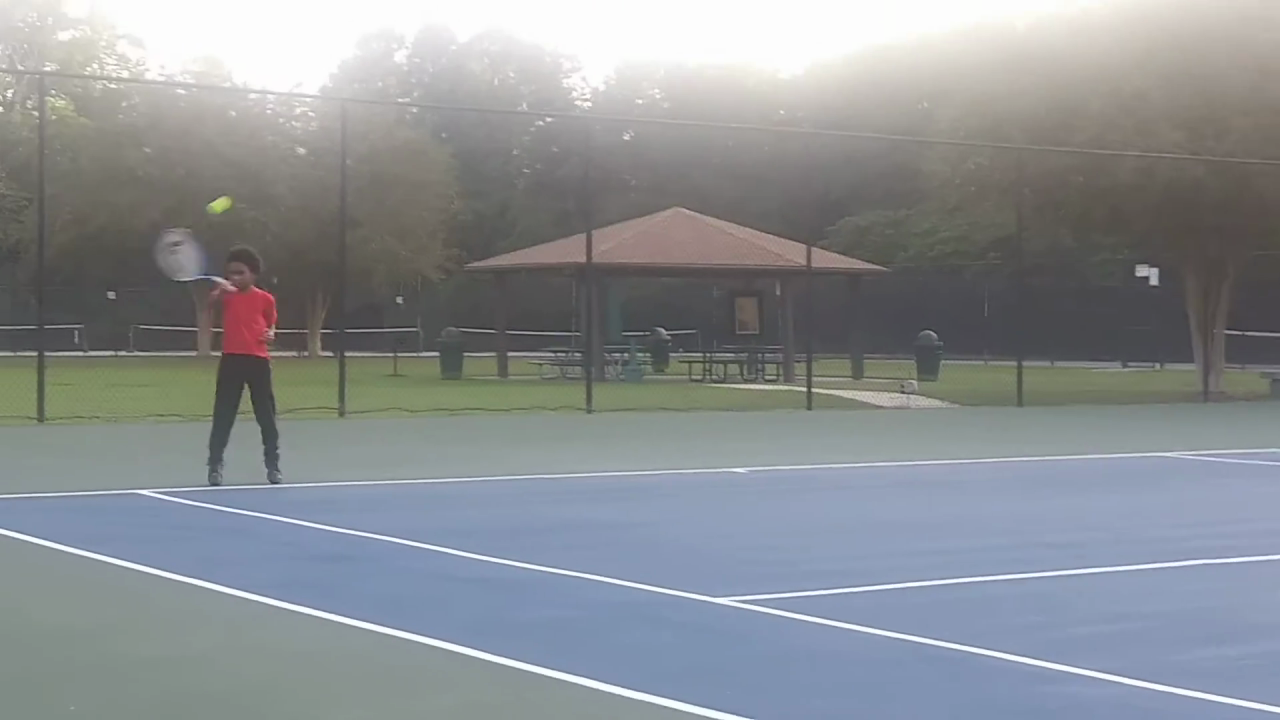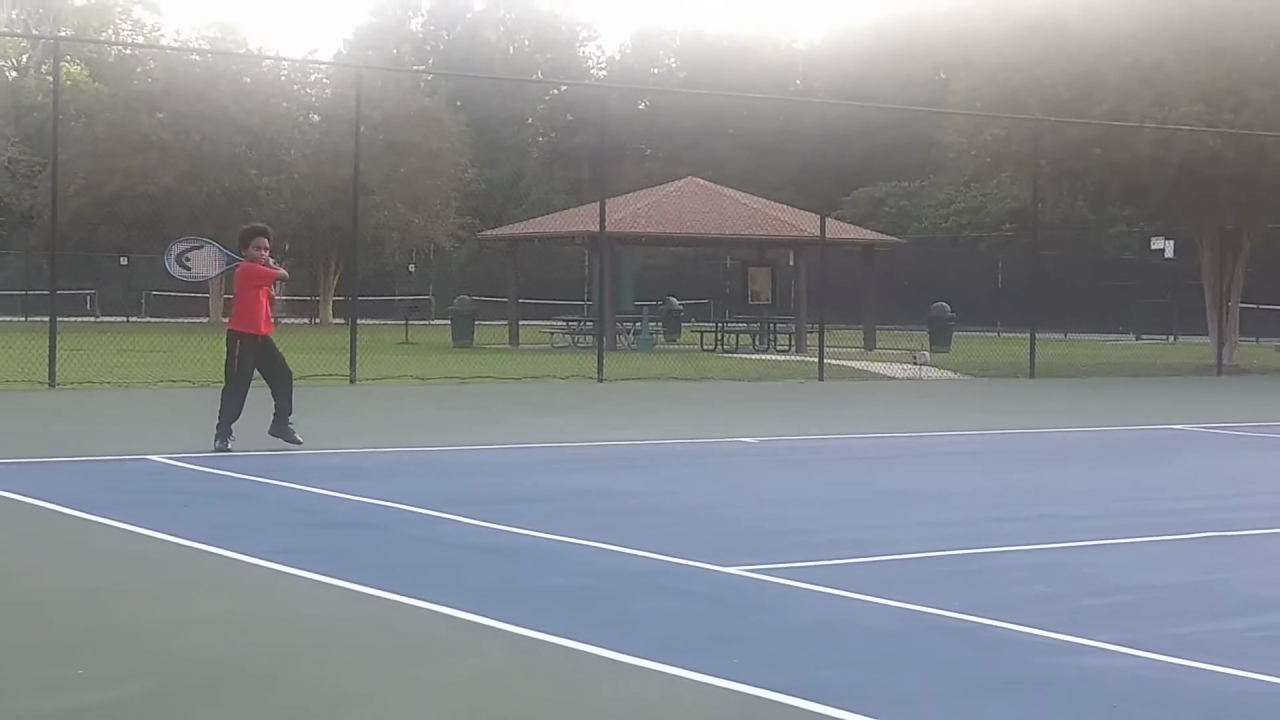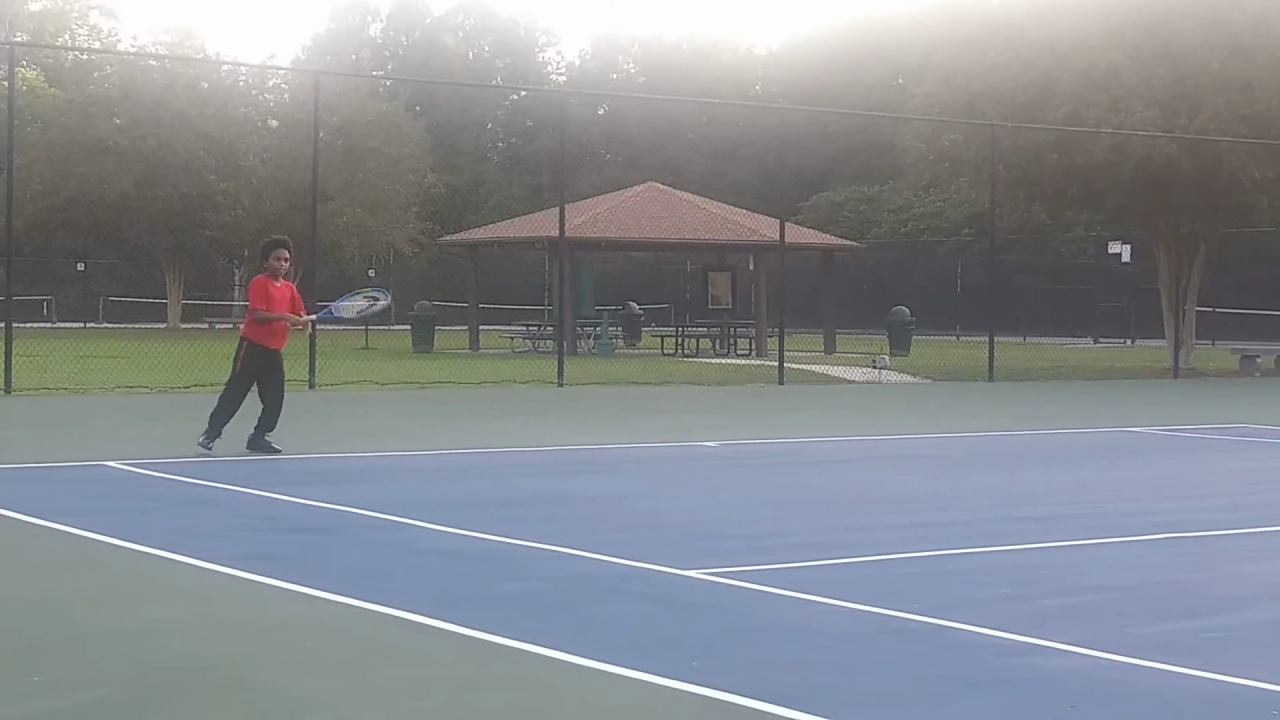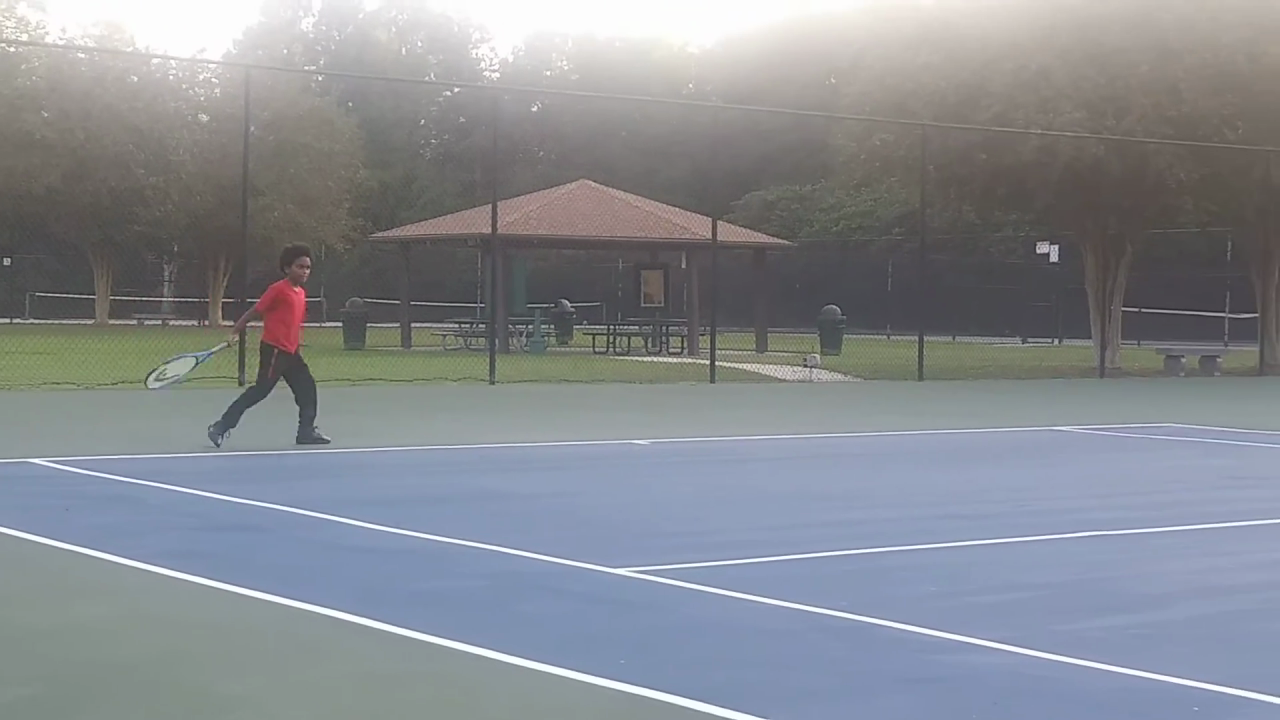
dt=0.5s
person 1, frame 1
left shoulder: (266, 298)
right shoulder: (226, 291)
left elbow: (270, 325)
right elbow: (214, 301)
left wrist: (270, 333)
right wrist: (222, 288)
left hip: (259, 360)
right hip: (232, 360)
left knee: (267, 415)
right knee: (224, 415)
left ankle: (272, 464)
right ankle: (215, 465)
person 1, frame 2
left shoulder: (261, 273)
right shoulder: (247, 270)
left elbow: (270, 297)
right elbow: (284, 275)
left wrist: (271, 266)
right wrist: (273, 269)
left hip: (262, 337)
right hip: (242, 336)
left knee: (283, 377)
right knee: (237, 386)
left ankle: (281, 424)
right ankle: (223, 434)
person 1, frame 3
left shoulder: (290, 288)
right shoulder: (259, 283)
left elbow: (297, 317)
right elbow: (258, 316)
left wrist: (305, 321)
right wrist: (286, 319)
left hip: (274, 349)
right hip: (252, 345)
left knee: (274, 396)
right knee: (235, 390)
left ankle: (259, 437)
right ankle: (211, 432)
person 1, frame 4
left shoulder: (301, 293)
right shoulder: (278, 290)
right elbow: (255, 311)
right wrist: (235, 332)
left hip: (290, 351)
right hip: (274, 349)
left knee: (306, 386)
right knee: (261, 390)
left ankle: (306, 431)
right ankle: (222, 427)
